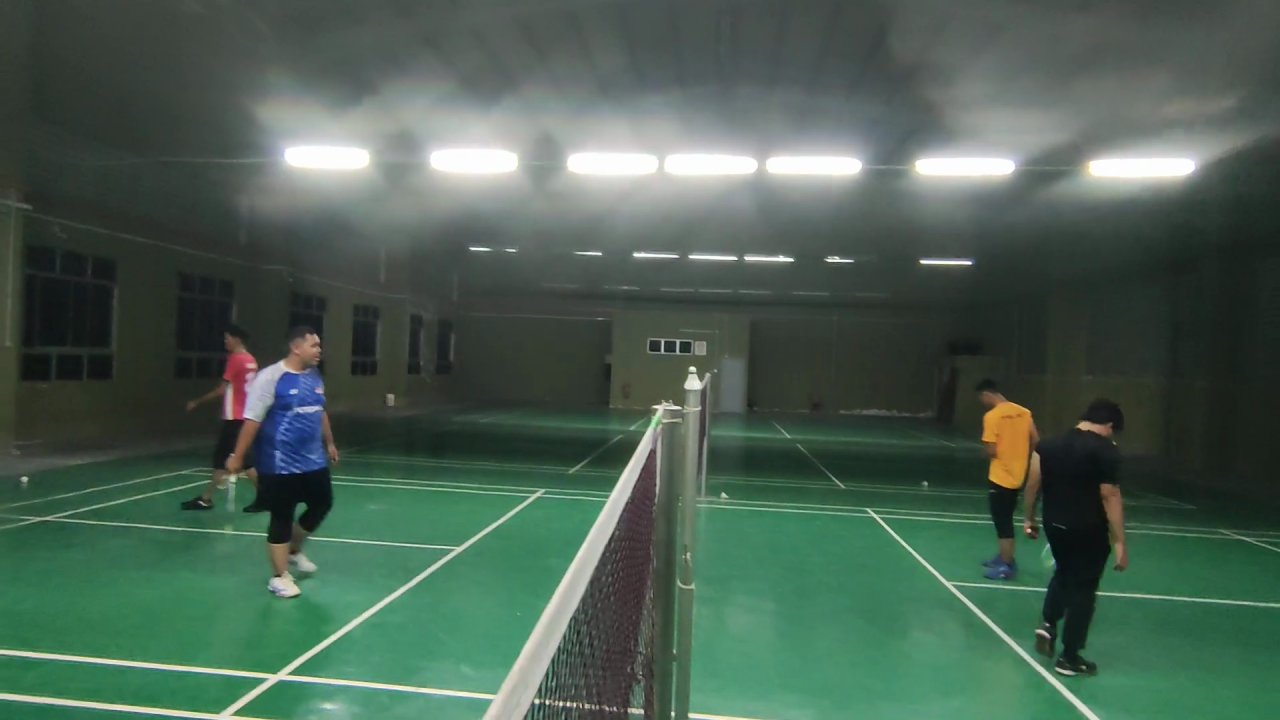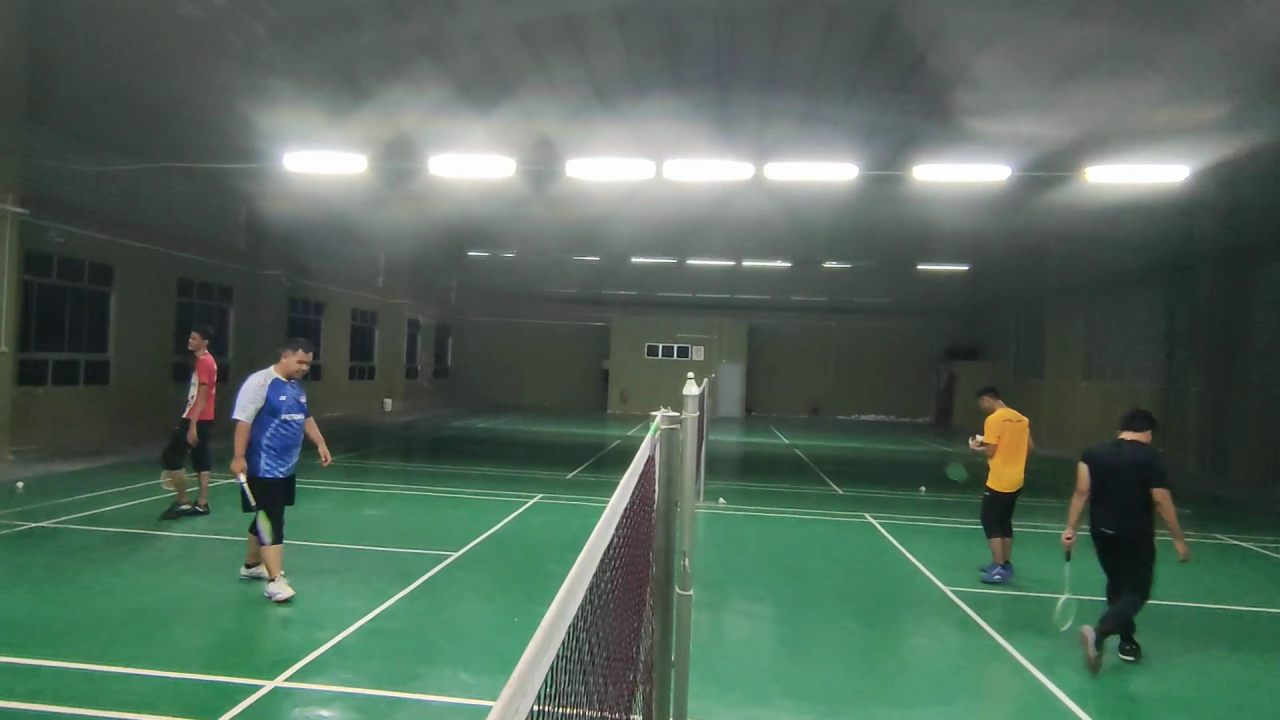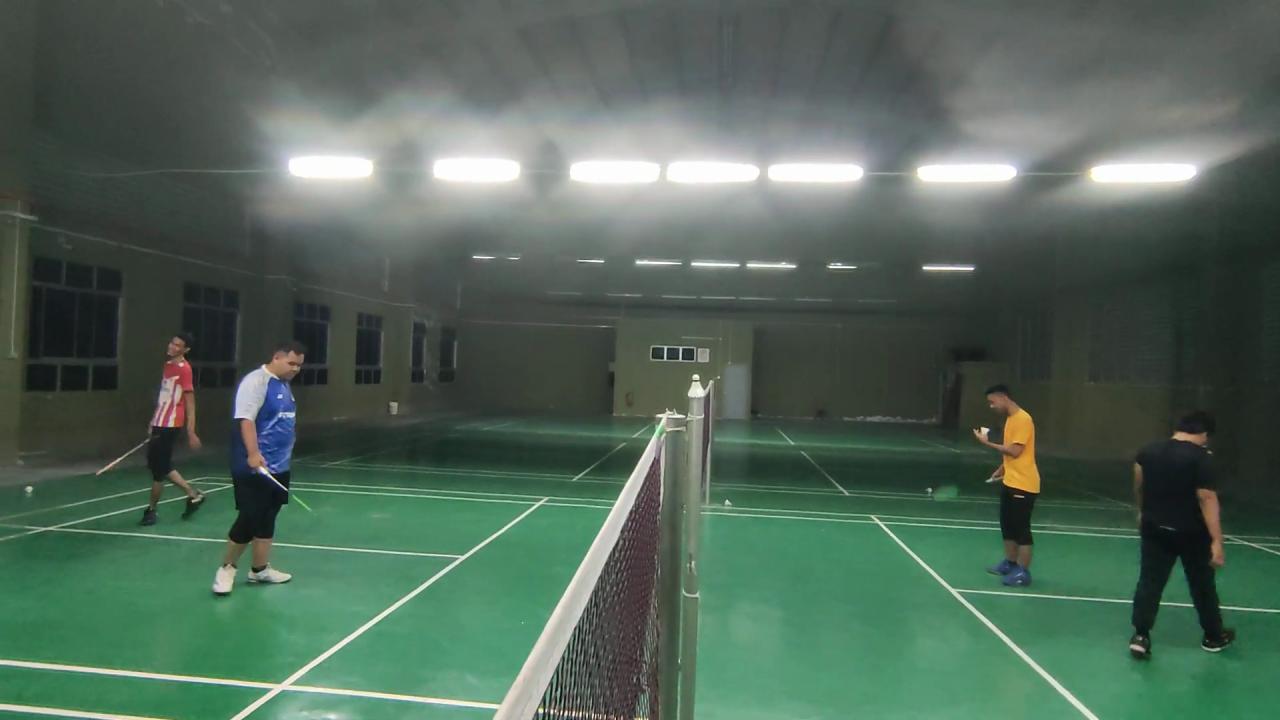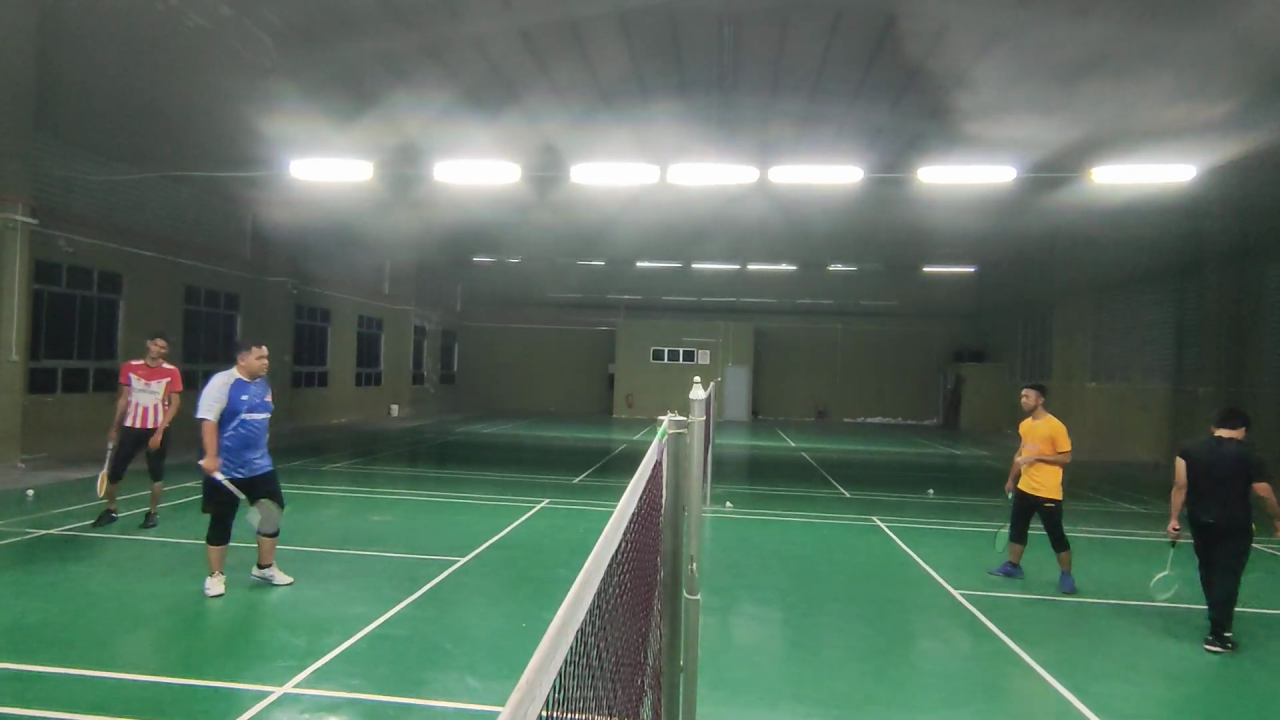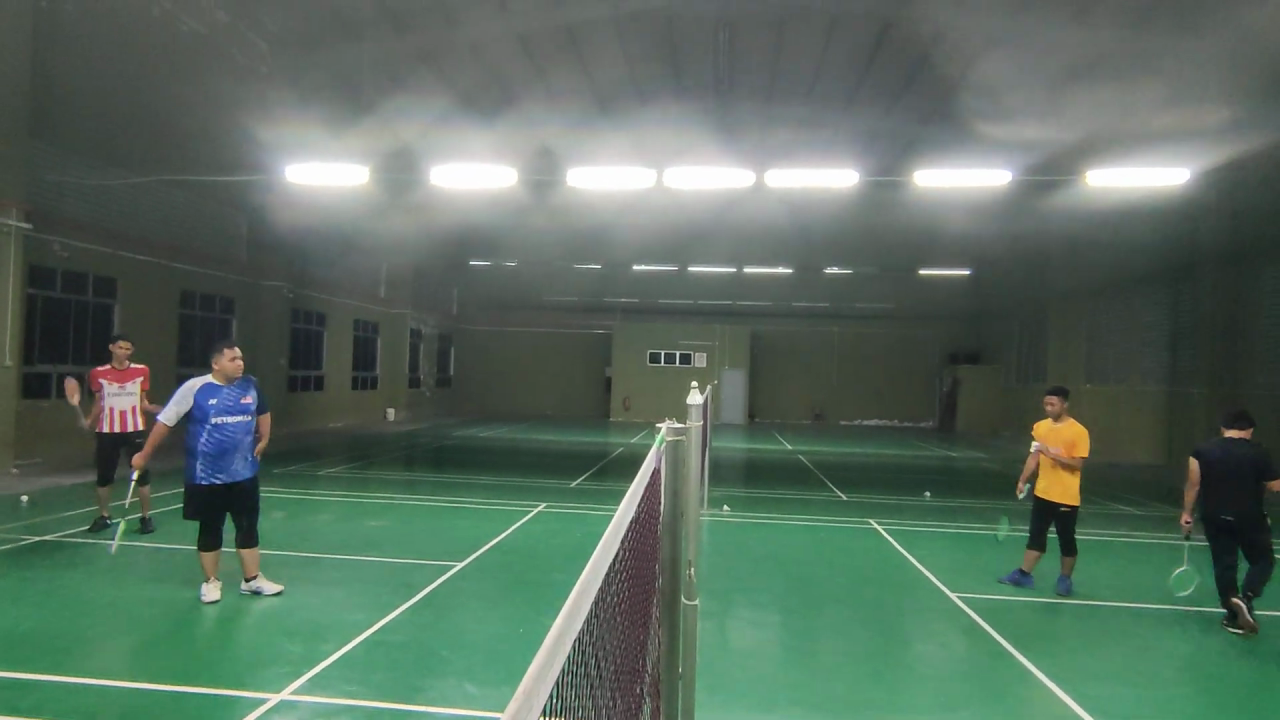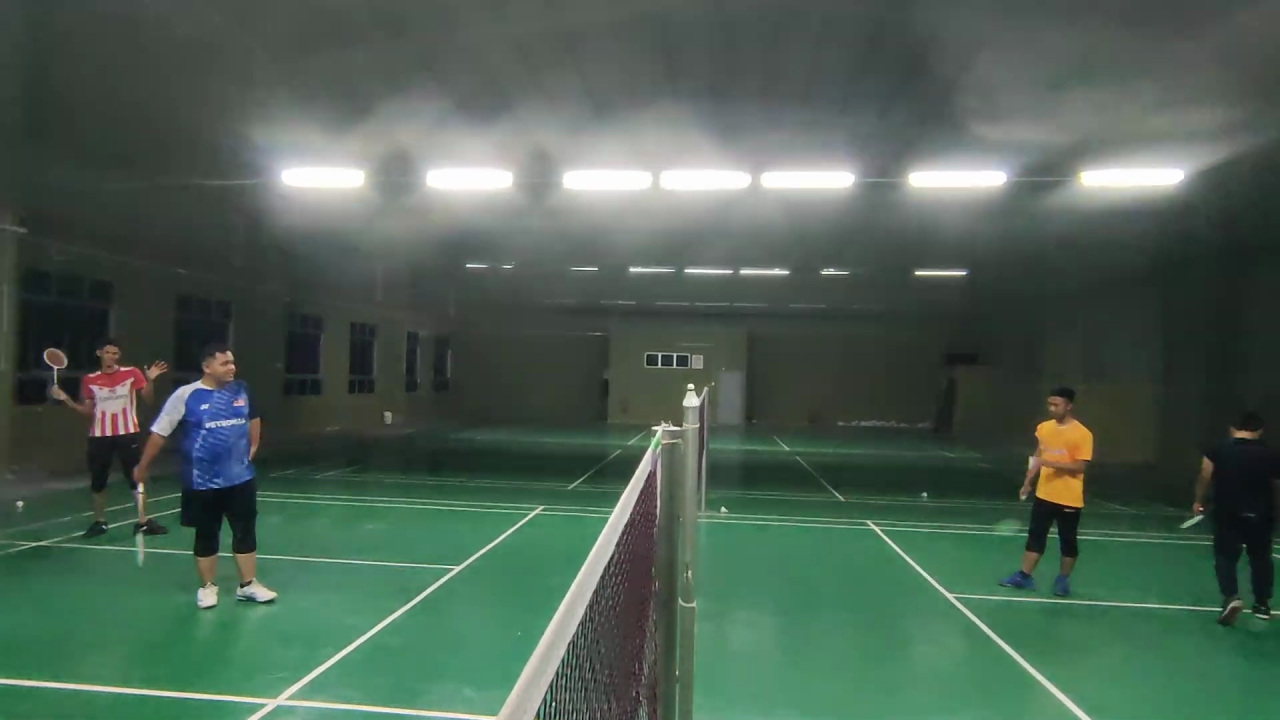
dt=0.4s
person 1, frame 1
left shoulder: (315, 376)
right shoulder: (270, 378)
right elbow: (252, 420)
left wrist: (329, 443)
right wrist: (237, 456)
left hip: (313, 461)
right hip: (280, 464)
left knee: (322, 505)
right knee: (282, 519)
left ankle: (293, 552)
right ankle: (280, 576)
person 1, frame 2
left shoulder: (297, 386)
right shoulder: (260, 382)
left elbow: (305, 418)
right elbow: (243, 420)
left wrist: (321, 444)
right wrist: (239, 457)
left hip: (286, 466)
right hip: (264, 467)
left knee: (270, 517)
right knee: (273, 519)
left ankle: (252, 565)
right ankle: (275, 581)
person 1, frame 3
left shoulder: (284, 384)
right shoulder: (256, 382)
right elbow: (245, 419)
right wrist: (253, 454)
left hip: (278, 465)
right hip: (254, 466)
left knee: (268, 517)
right knee: (250, 517)
left ankle: (260, 569)
right ankle: (227, 568)
person 1, frame 4
left shoulder: (262, 384)
right shoulder: (222, 382)
right elbow: (207, 420)
right wrist: (210, 455)
left hip: (260, 465)
right hip: (226, 468)
right knee: (221, 521)
left ankle: (265, 567)
right ankle: (215, 575)
person 1, frame 5
left shoulder: (250, 385)
right shoulder: (194, 388)
left elbow: (262, 413)
right elbow: (165, 421)
left wrist: (264, 439)
right wrist: (145, 453)
left hip: (243, 473)
right hip: (206, 475)
left knee: (248, 526)
right knee: (210, 528)
left ankle: (252, 579)
right ankle: (211, 581)
person 1, frame 6
left shoulder: (241, 390)
right shoulder: (185, 396)
left elbow: (253, 419)
right elbow: (160, 432)
left wrist: (254, 446)
right wrist: (143, 466)
left hip: (240, 477)
right hip: (203, 481)
left knee: (245, 530)
right knee: (206, 534)
left ankle: (248, 585)
right ankle: (207, 587)
person 2, frame 1
left shoulder: (1049, 444)
right shoulder: (1105, 450)
left elbow: (1033, 483)
right elbow: (1110, 496)
left wrist: (1029, 518)
right wrist: (1120, 541)
left hip: (1055, 525)
right hip: (1089, 531)
left knee: (1064, 577)
right knee: (1082, 590)
left ankle: (1047, 625)
right ankle: (1069, 657)
person 2, frame 2
left shoulder: (1094, 454)
right shoulder: (1150, 457)
left elbow: (1081, 493)
right elbow: (1161, 500)
left wrist: (1070, 528)
right wrist: (1179, 539)
left hip: (1102, 531)
right hip: (1136, 535)
left knee: (1119, 587)
right knee: (1136, 591)
left ankle: (1127, 642)
right ankle: (1098, 631)
person 2, frame 3
left shoulder: (1148, 453)
right shoulder: (1200, 458)
left elbow: (1139, 488)
right elbow: (1207, 500)
left wrist: (1144, 513)
right wrist: (1217, 541)
left hip: (1155, 529)
right hip: (1192, 532)
left knee: (1150, 581)
right knee: (1202, 584)
left ankle: (1141, 635)
right ankle: (1213, 636)
person 2, frame 4
left shoulder: (1190, 450)
right shoulder: (1247, 454)
left elbow: (1180, 487)
left wrist: (1174, 519)
left hip: (1200, 522)
right hip: (1234, 525)
left knee: (1208, 568)
right knee: (1227, 577)
left ankle: (1218, 621)
right ankle: (1216, 635)
person 2, frame 5
left shoulder: (1203, 451)
right shoulder: (1258, 453)
left elbow: (1193, 484)
left wrist: (1187, 513)
left hip: (1215, 518)
right hip: (1250, 519)
left knee: (1224, 566)
left ankle: (1234, 618)
right ankle: (1245, 598)
person 2, frame 6
left shoulder: (1217, 451)
left elbow: (1204, 480)
left wrist: (1199, 502)
left hip: (1227, 514)
right hip: (1261, 515)
left knee: (1226, 558)
right knee: (1261, 558)
left ankle: (1231, 597)
right ankle: (1262, 604)
person 3, frame 1
left shoulder: (991, 416)
right shoulder: (1023, 412)
left elbow: (991, 451)
right elbow: (1035, 440)
right wrist: (1031, 462)
left hip: (1001, 477)
right hip: (1016, 475)
left knee: (1002, 520)
right knee: (1005, 518)
left ankle: (1007, 566)
right ankle: (1005, 556)
person 3, frame 2
left shoulder: (993, 419)
right shoulder: (1022, 419)
left elbow: (990, 451)
right elbow: (1029, 447)
left wrist: (976, 447)
left hip: (999, 481)
right hip: (1016, 480)
left knee: (989, 521)
right knee: (1004, 522)
left ankle: (999, 568)
right ankle: (1005, 564)
person 3, frame 3
left shoulder: (1021, 420)
right shoulder: (1012, 419)
left elbow: (1015, 451)
left wrist: (988, 442)
right wrist: (1002, 469)
left hip: (1023, 484)
right hip: (1011, 481)
left knee: (1021, 527)
right knee: (1008, 524)
left ankle: (1023, 571)
right ankle: (1011, 563)
person 3, frame 4
left shoulder: (1055, 426)
right shoulder: (1024, 425)
left elbow: (1066, 458)
left wrist: (1037, 457)
right wrist: (1011, 479)
left hip: (1048, 492)
right hip: (1024, 488)
left knee: (1056, 534)
right knee: (1017, 527)
left ankle: (1066, 575)
right ankle: (1013, 566)
person 3, frame 5
left shoulder: (1078, 432)
right shoulder: (1040, 427)
left elbow: (1077, 464)
right elbow: (1034, 456)
left wrist: (1051, 454)
right wrist: (1022, 480)
left hip: (1066, 498)
right hip: (1042, 493)
left knee: (1066, 539)
right knee: (1036, 536)
left ankle: (1065, 579)
right ankle: (1024, 574)
person 3, frame 6
left shoulder: (1082, 434)
right shoulder: (1044, 428)
left elbow: (1080, 466)
left wrist: (1051, 463)
right wrist: (1027, 482)
left hip: (1069, 500)
right hip: (1043, 495)
left knee: (1068, 541)
right knee: (1035, 536)
left ankle: (1063, 579)
right ankle: (1024, 576)
person 4, frame 1
left shoulder: (235, 360)
right shoulder: (251, 361)
left elbow: (221, 390)
left wrist: (196, 402)
left hip: (234, 418)
right hip: (242, 416)
right knee: (220, 457)
right ankle: (205, 499)
person 4, frame 2
left shoulder: (203, 361)
right shoulder: (206, 360)
left elbow: (201, 396)
left wrist: (192, 425)
left hip: (196, 419)
right hip: (202, 419)
left knee: (171, 457)
right knee: (201, 460)
left ankle: (182, 502)
right ankle: (201, 504)
person 4, frame 3
left shoulder: (183, 369)
right shoulder: (168, 366)
left elbow: (189, 402)
left wrist: (191, 433)
right wrist: (153, 423)
left hip: (168, 425)
right hip: (160, 423)
left knee: (158, 467)
right knee: (162, 466)
left ankle: (151, 509)
right ankle: (193, 495)
person 4, frame 4
left shoulder: (171, 372)
right shoulder: (129, 367)
left elbow: (174, 403)
right elbow: (123, 399)
left wrist: (160, 430)
right wrist: (114, 427)
left hip: (155, 429)
right hip: (130, 427)
left knee: (156, 473)
right knee: (115, 469)
left ankle: (152, 512)
right ankle: (111, 510)
person 4, frame 5
left shoulder: (142, 371)
right shoulder: (98, 373)
right elbow: (99, 402)
left wrist: (149, 407)
right wrist: (90, 419)
left hip: (135, 430)
right hip: (107, 432)
left knee: (141, 475)
right knee: (104, 476)
left ankle: (146, 517)
right ankle: (104, 516)
person 4, frame 6
left shoulder: (132, 373)
right shoulder: (89, 380)
left elbow: (148, 399)
right elbow: (88, 410)
left wrist: (149, 380)
right wrist: (66, 399)
left hip: (128, 434)
right hip: (99, 436)
left knee: (136, 477)
right knee: (97, 481)
left ankle: (143, 522)
right ankle: (99, 522)
